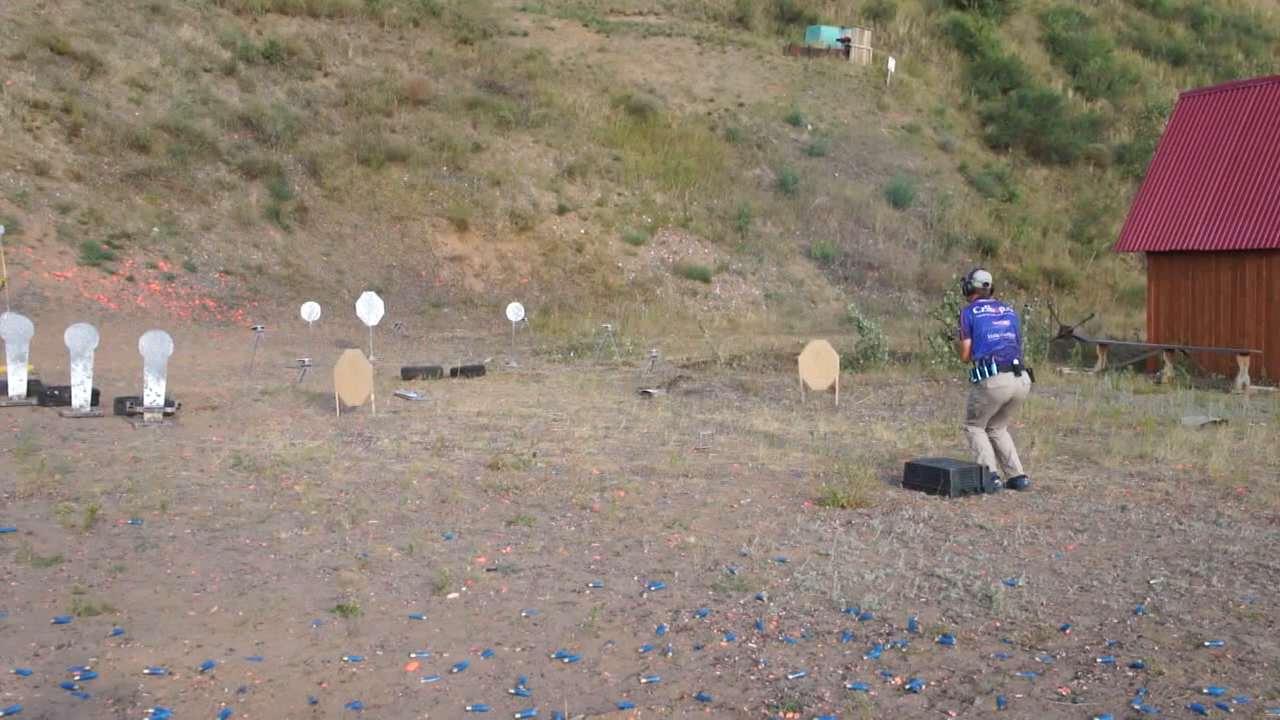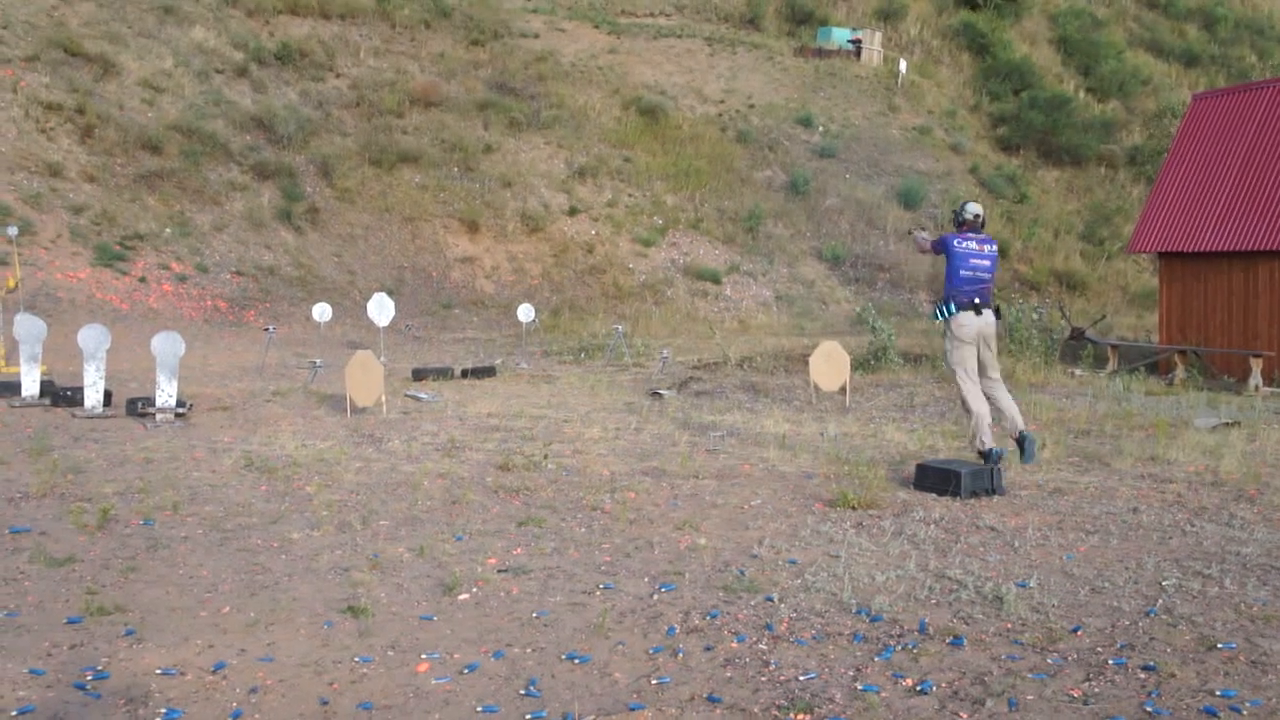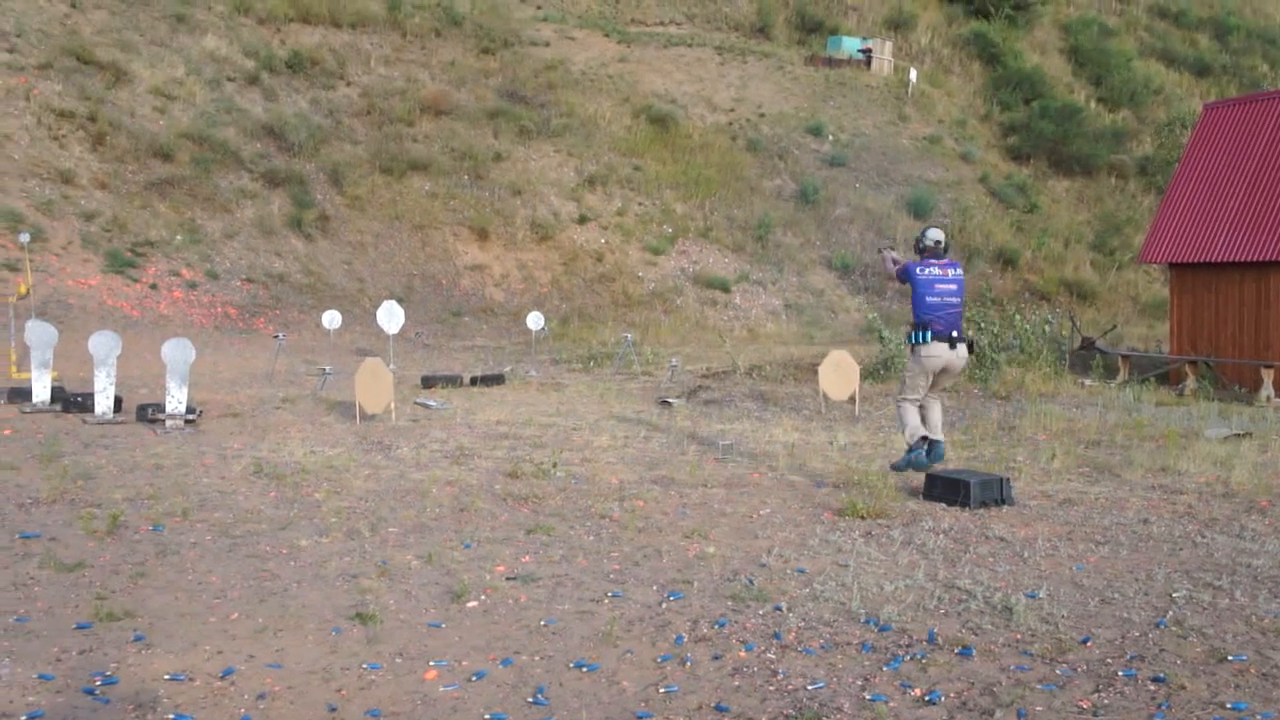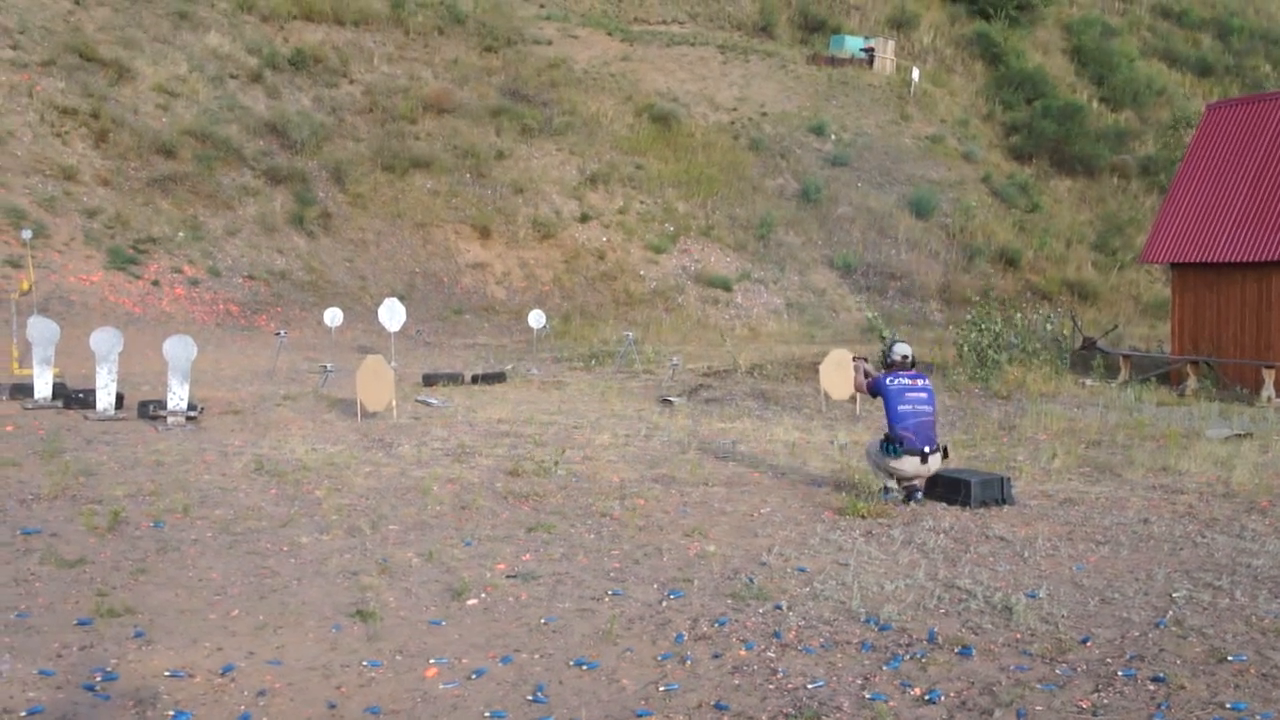
dt=0.4s
person 1, frame 1
left shoulder: (968, 312)
right shoulder: (1008, 310)
left elbow: (965, 355)
left wrist: (962, 337)
left hip: (994, 380)
right hip: (1021, 379)
left knee: (974, 427)
right knee: (996, 428)
left ankle: (991, 476)
right ankle: (1017, 476)
person 1, frame 2
left shoulder: (951, 240)
right shoulder: (992, 244)
left elbow: (925, 248)
left wrist: (918, 238)
right wrist: (927, 236)
left hip: (960, 319)
right hip: (986, 319)
left knee: (968, 387)
right knee: (992, 382)
left ankle: (988, 447)
right ankle: (1021, 434)
person 1, frame 3
left shoulder: (914, 269)
right shoulder: (957, 269)
left elbow: (892, 273)
left wrist: (887, 259)
right wrist: (899, 259)
left hip: (929, 349)
right hip: (958, 351)
left knee: (908, 401)
right knee: (931, 396)
left ankle: (918, 444)
right ankle: (935, 442)
person 1, frame 4
left shoulder: (885, 381)
right shoulder: (925, 380)
left elbow: (860, 387)
left wrist: (859, 369)
right wrist: (871, 371)
left hip: (905, 462)
right hip: (933, 462)
left knee: (873, 450)
left ankle: (891, 488)
right ankle: (913, 487)
